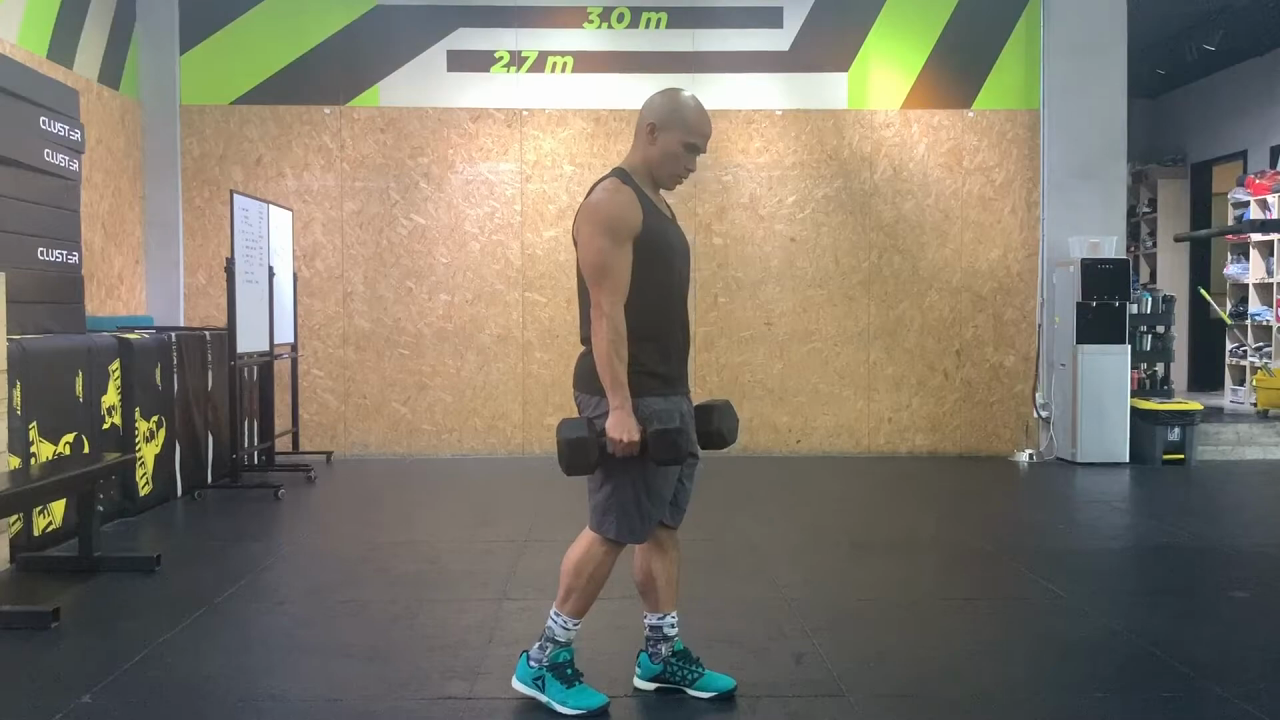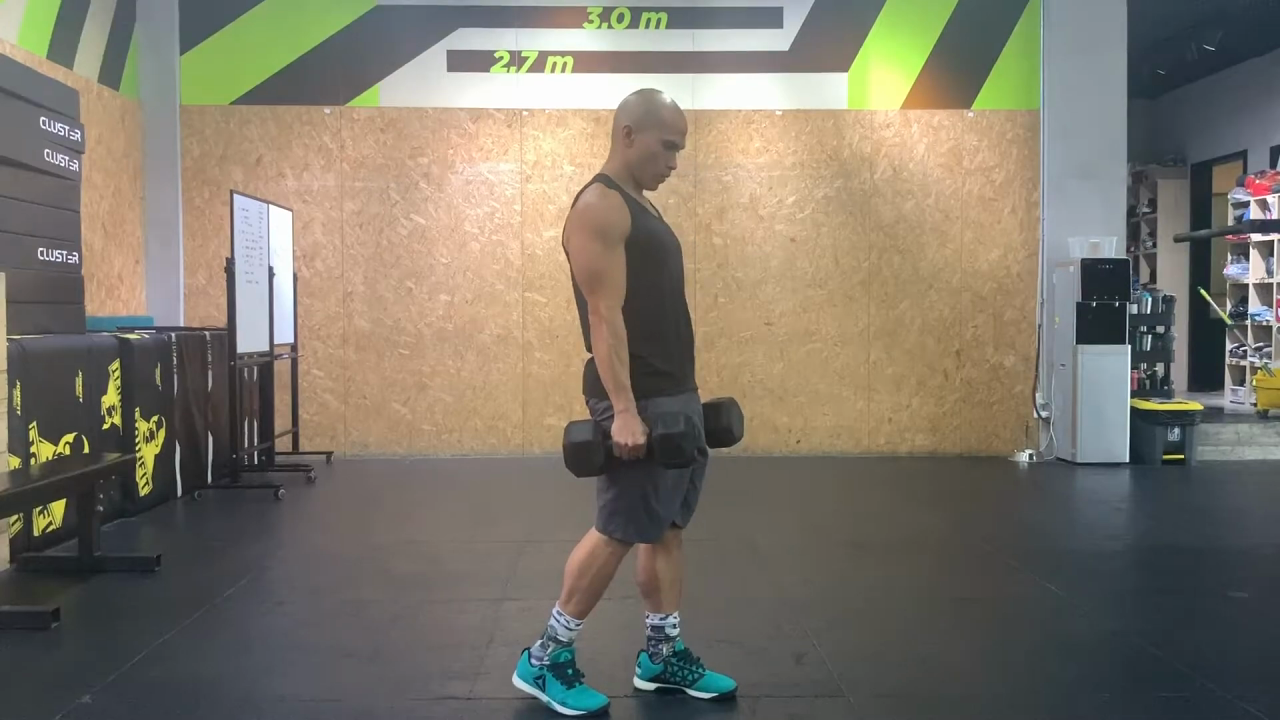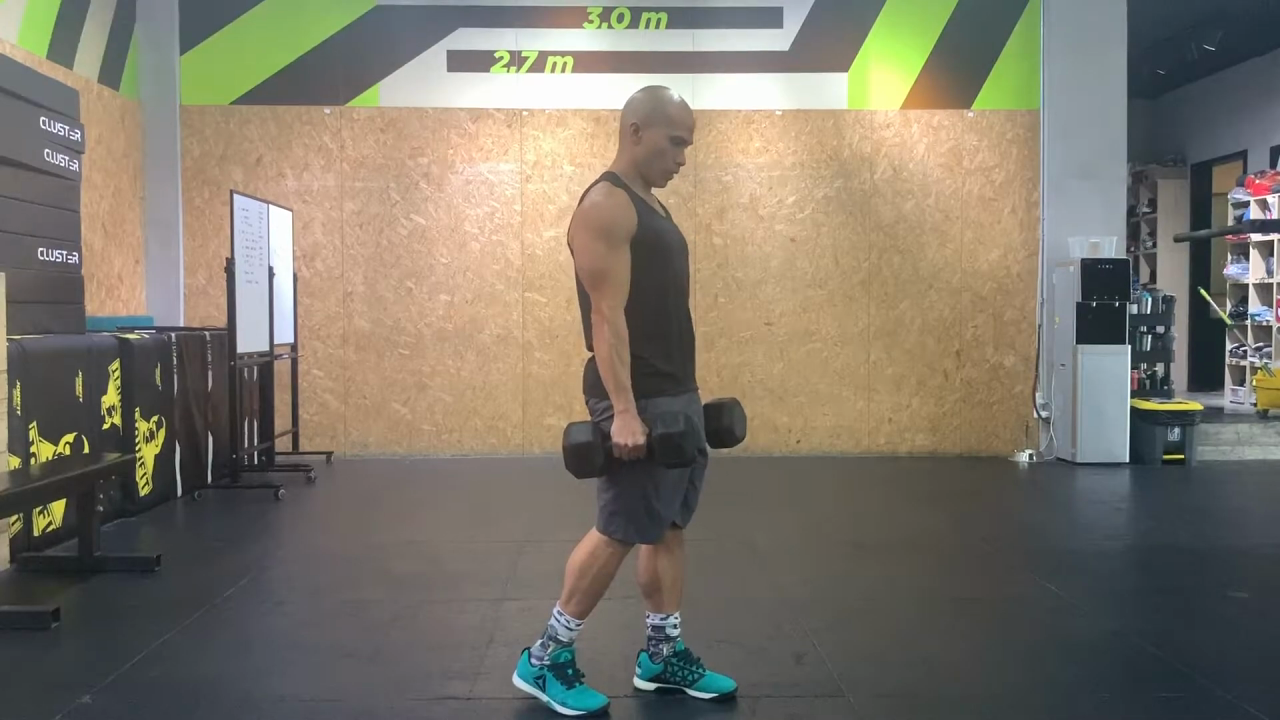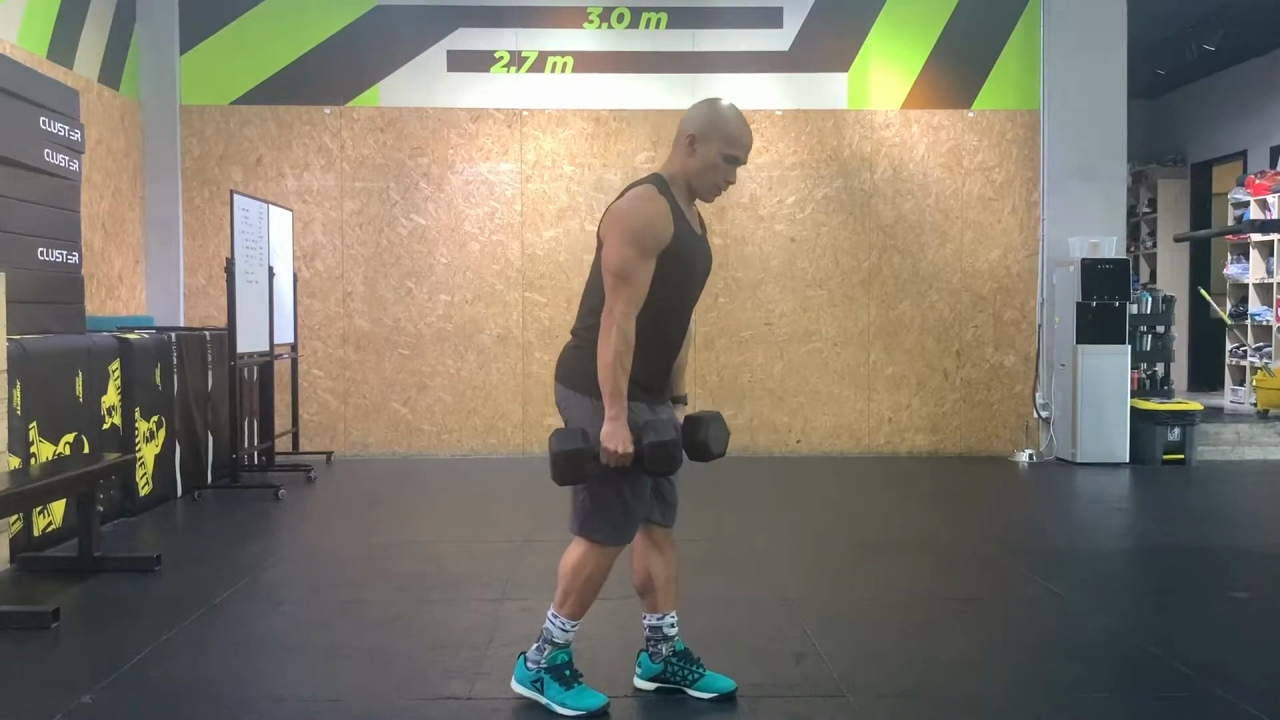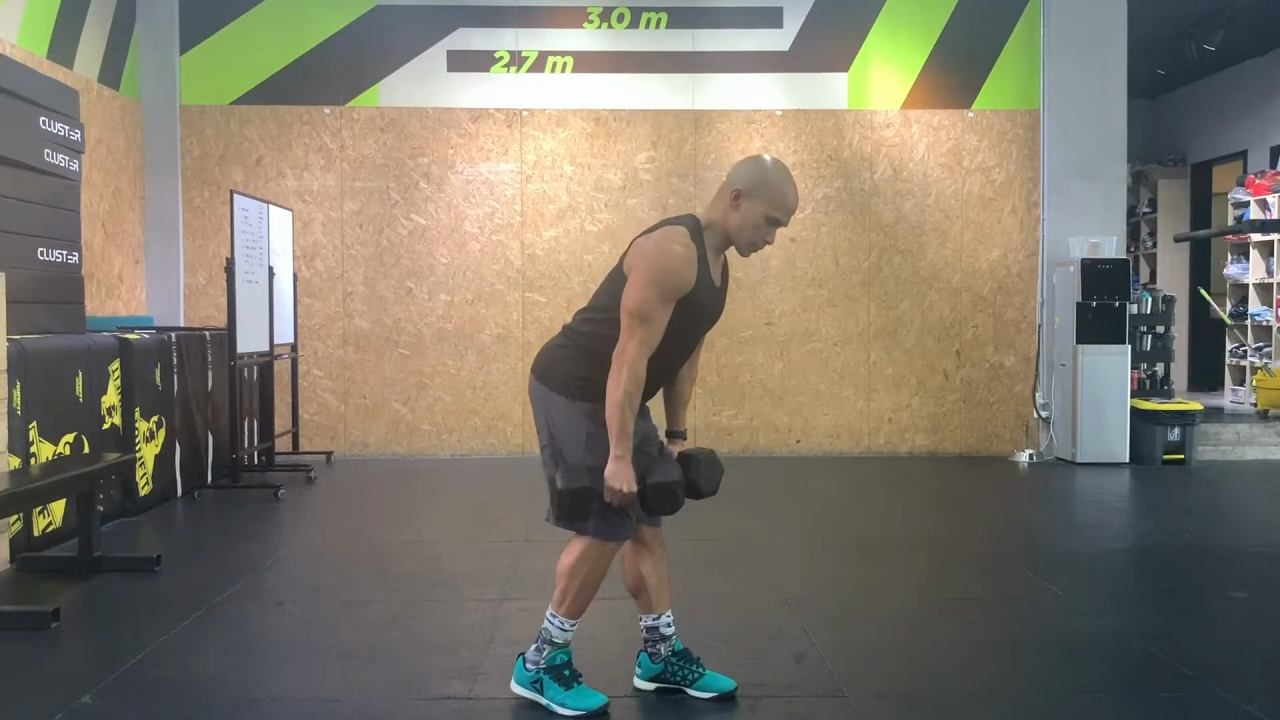
dt=0.5s
person 1, frame 1
left shoulder: (656, 205)
right shoulder: (612, 201)
right elbow: (607, 311)
right wrist: (620, 406)
left hip: (669, 393)
right hip: (628, 398)
left knee: (663, 525)
right knee: (614, 529)
left ankle: (663, 655)
right ankle: (544, 661)
person 1, frame 2
left shoulder: (640, 206)
right shoulder: (599, 208)
right elbow: (605, 315)
right wrist: (624, 410)
left hip: (677, 392)
right hip: (638, 400)
left knee: (668, 527)
right knee: (620, 529)
left ankle: (663, 654)
right ankle: (546, 659)
person 1, frame 3
left shoulder: (650, 205)
right shoulder: (606, 206)
right elbow: (608, 316)
right wrist: (624, 412)
left hip: (676, 394)
right hip: (638, 401)
left knee: (669, 527)
right knee: (621, 530)
left ankle: (664, 654)
right ankle: (546, 659)
person 1, frame 4
left shoulder: (690, 217)
right shoulder: (642, 209)
right elbow: (618, 320)
left wrist: (677, 401)
right wrist: (614, 417)
left hip: (650, 395)
right hip: (603, 393)
left knee: (657, 523)
right knee: (606, 531)
left ankle: (662, 654)
right ankle: (541, 662)
person 1, frame 5
left shoulder: (716, 264)
right shoulder: (671, 252)
left elbow: (683, 357)
right elbow: (630, 357)
left wrist: (676, 436)
right wrist: (619, 457)
left hip: (617, 397)
right hip: (573, 391)
left knee: (644, 524)
right knee: (603, 526)
left ankle: (662, 655)
right ankle: (540, 664)
